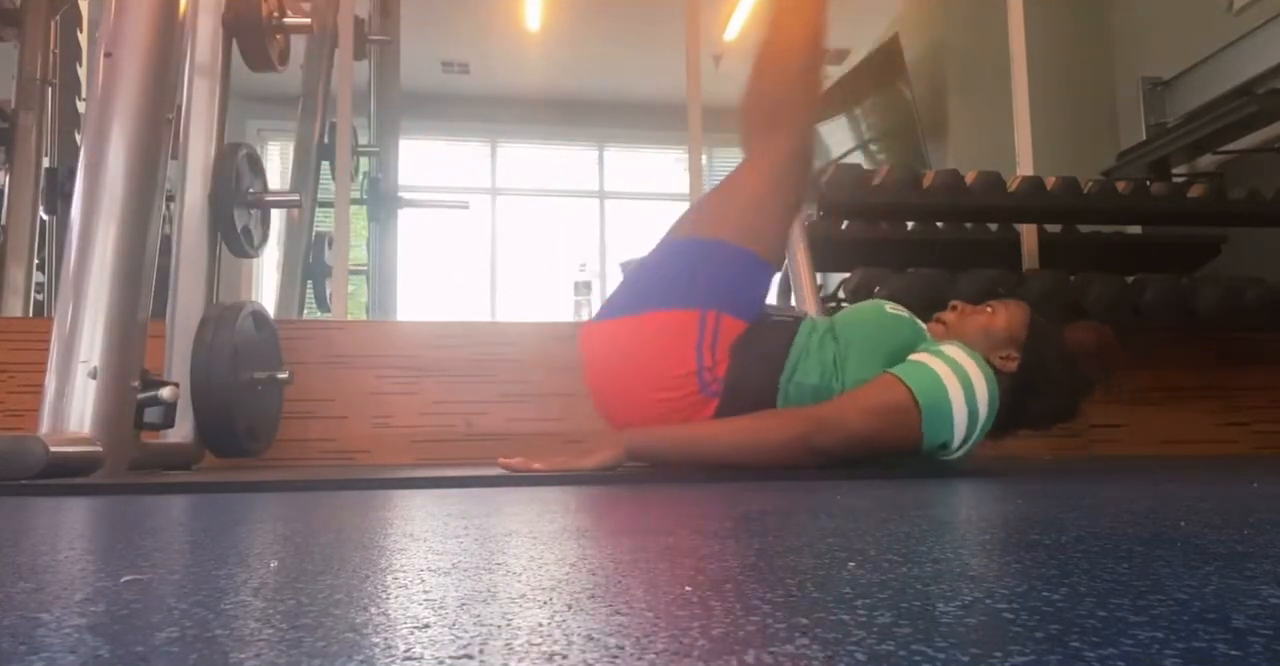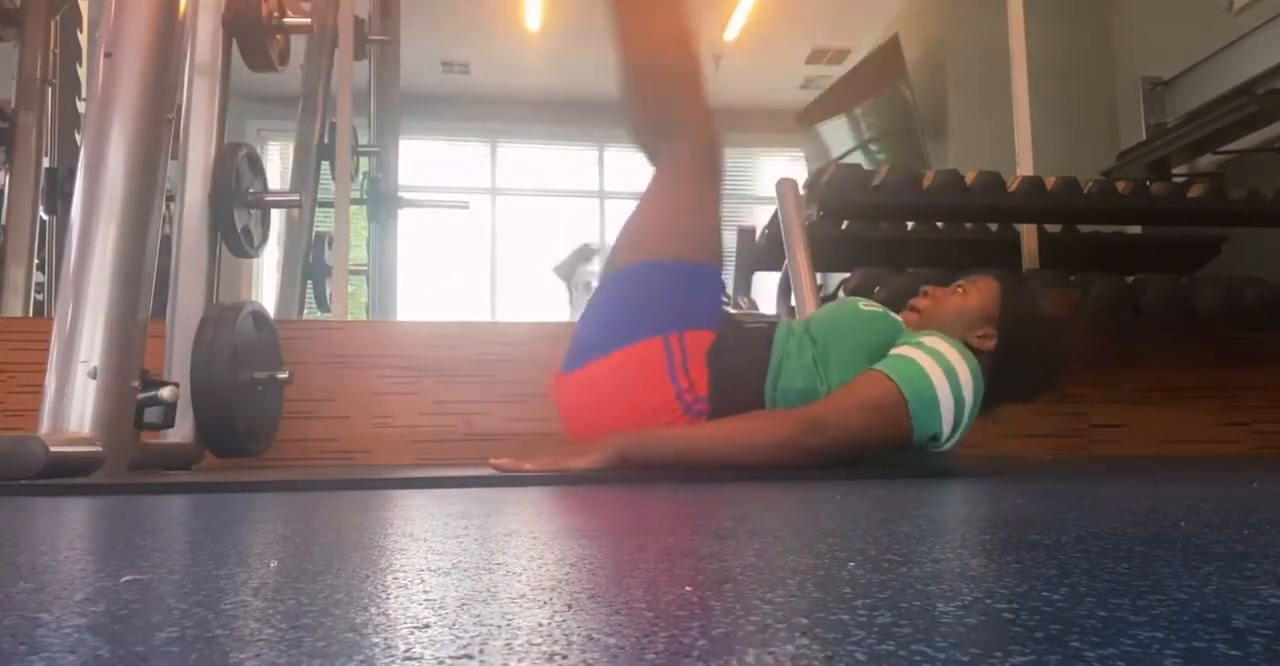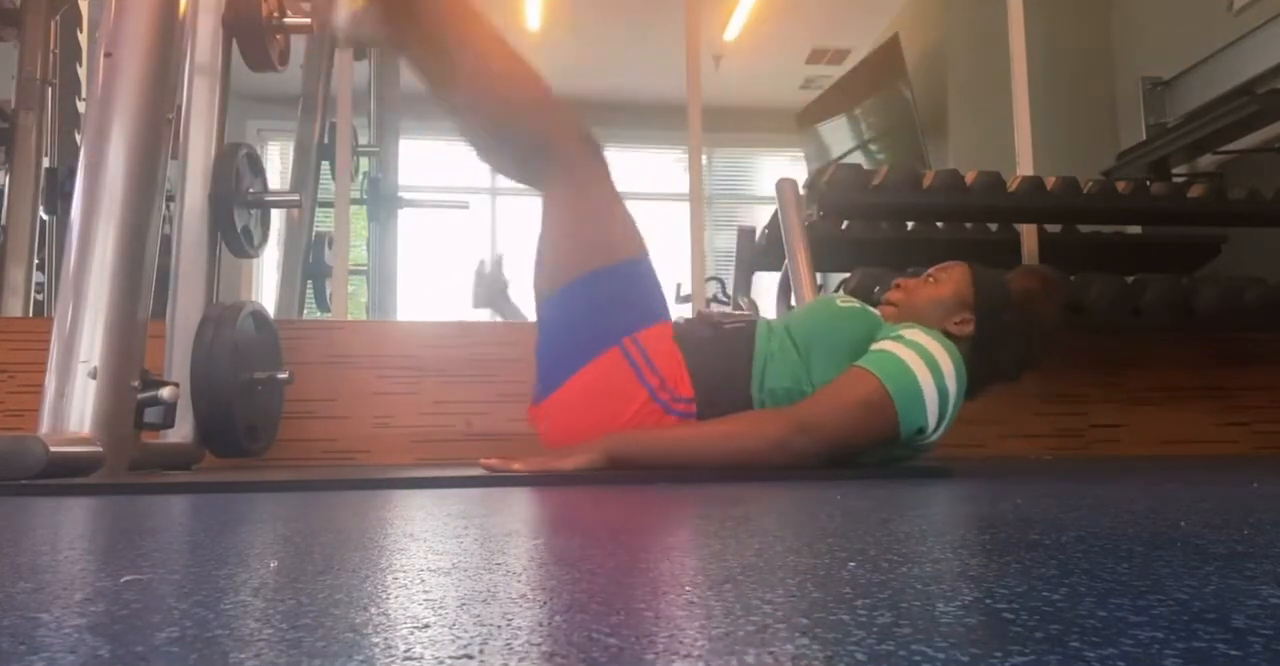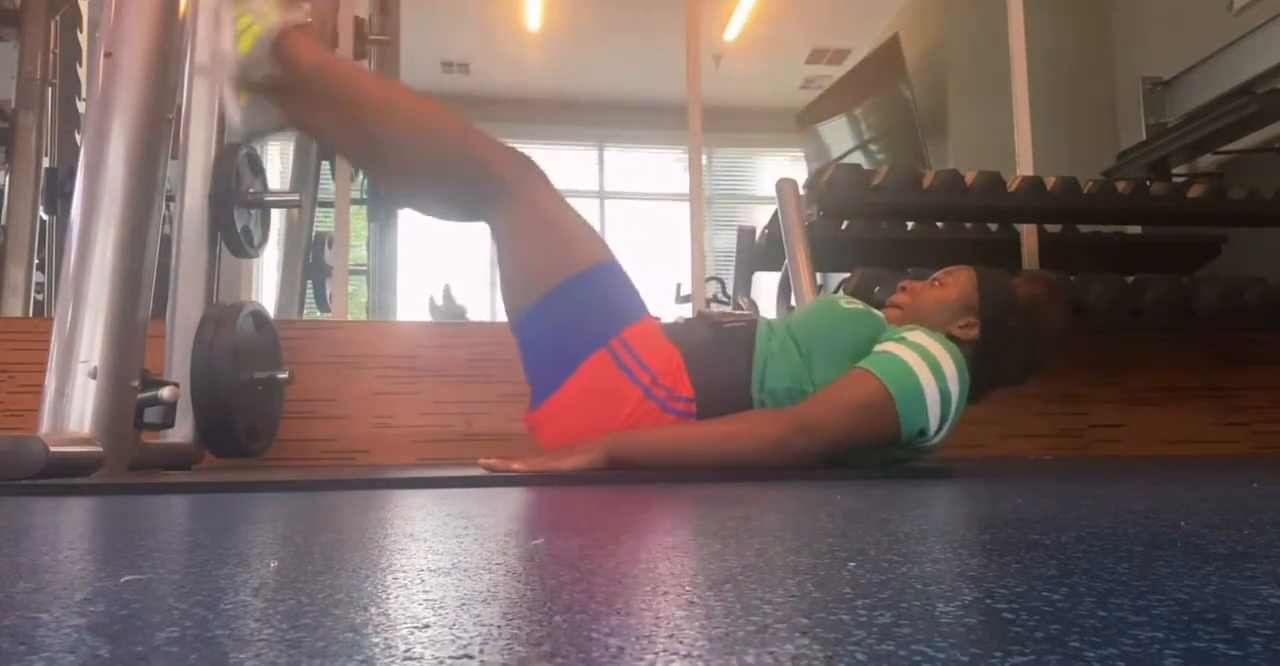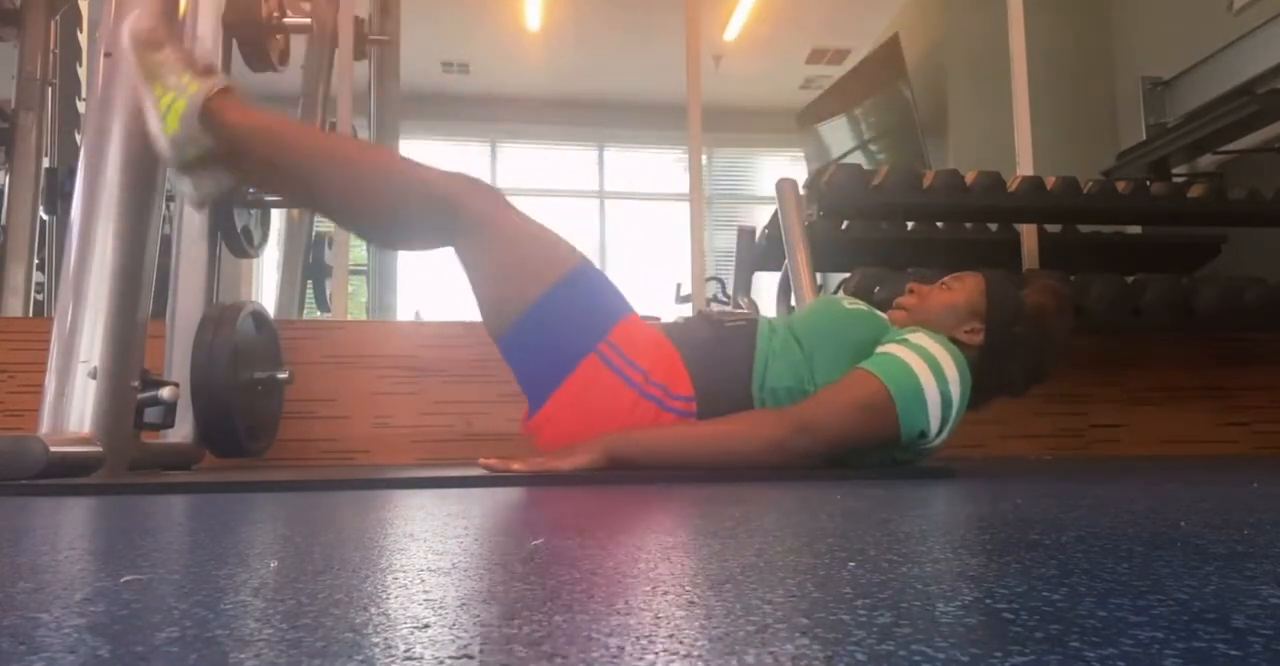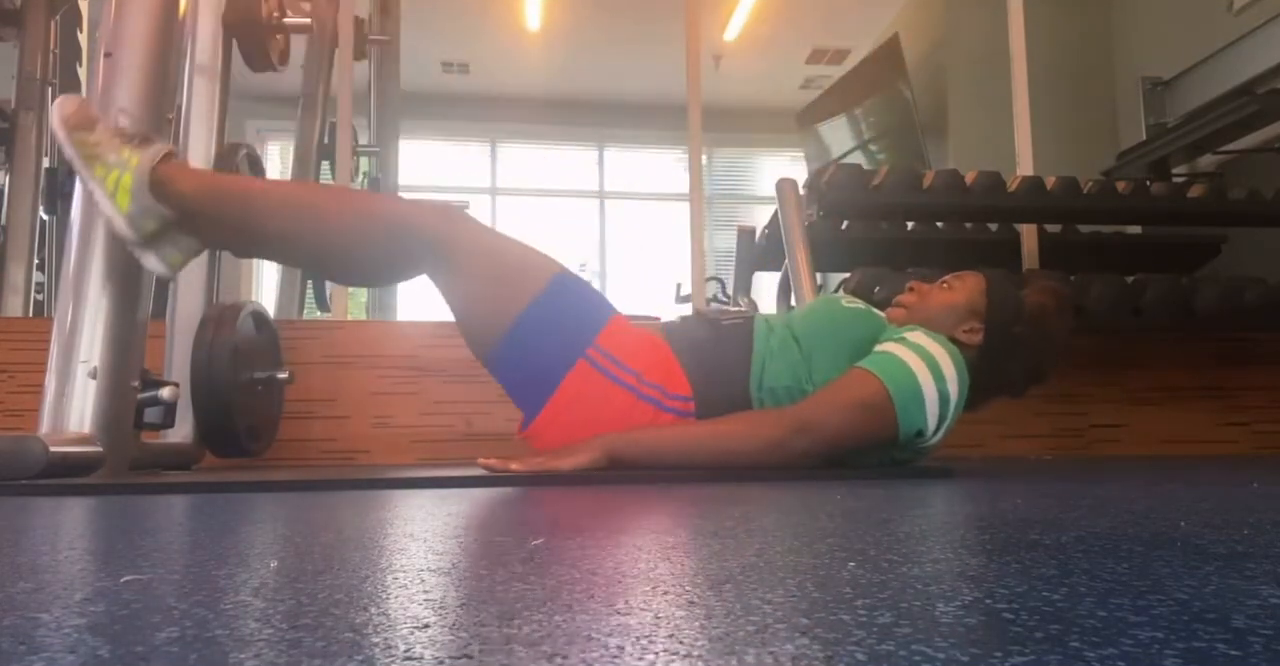
dt=0.2s
person 1, frame 1
left shoulder: (961, 379)
right shoulder: (945, 363)
left elbow: (820, 434)
left wrist: (629, 443)
right hip: (686, 366)
left knee: (783, 150)
person 1, frame 2
left shoulder: (941, 369)
right shoulder: (921, 349)
left elbow: (810, 433)
left wrist: (616, 447)
left hip: (649, 391)
right hip: (664, 387)
left knee: (690, 153)
person 1, frame 3
left shoulder: (926, 362)
right shoulder: (895, 345)
left elbow: (800, 434)
left wrist: (607, 449)
left hip: (639, 401)
right hip: (665, 387)
left knee: (568, 156)
person 1, frame 4
left shoulder: (928, 363)
right shoulder: (897, 344)
left elbow: (801, 433)
left wrist: (609, 448)
left hip: (640, 396)
right hip: (669, 384)
left knee: (512, 178)
right knee: (509, 189)
person 1, frame 5
left shoulder: (927, 368)
right shoulder: (897, 340)
left elbow: (798, 430)
left wrist: (607, 446)
left hip: (649, 394)
right hip: (652, 380)
left knee: (460, 200)
right knee: (463, 210)
left ankle: (209, 115)
right ankle: (220, 130)
person 1, frame 6
left shoulder: (926, 366)
right shoulder: (895, 346)
left elbow: (799, 433)
left wrist: (606, 447)
left hip: (648, 396)
right hip: (653, 377)
left knee: (431, 224)
right knee: (436, 232)
left ankle: (163, 186)
right ankle: (175, 201)
